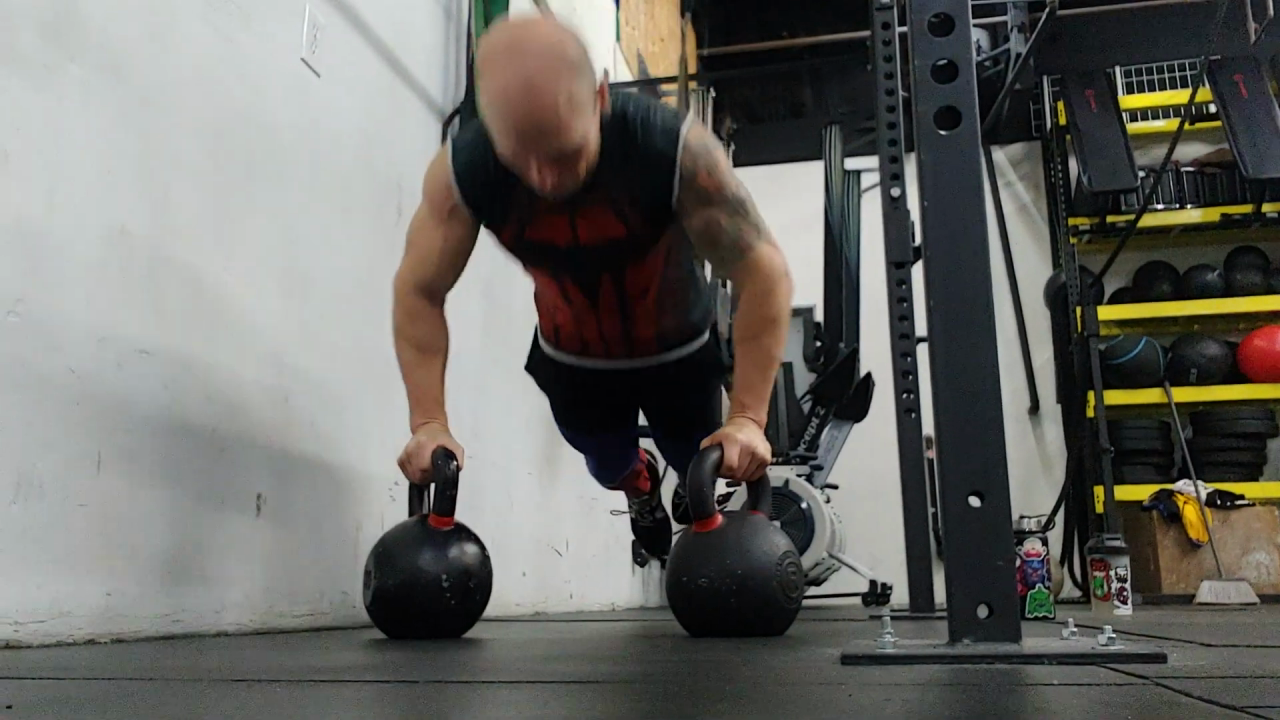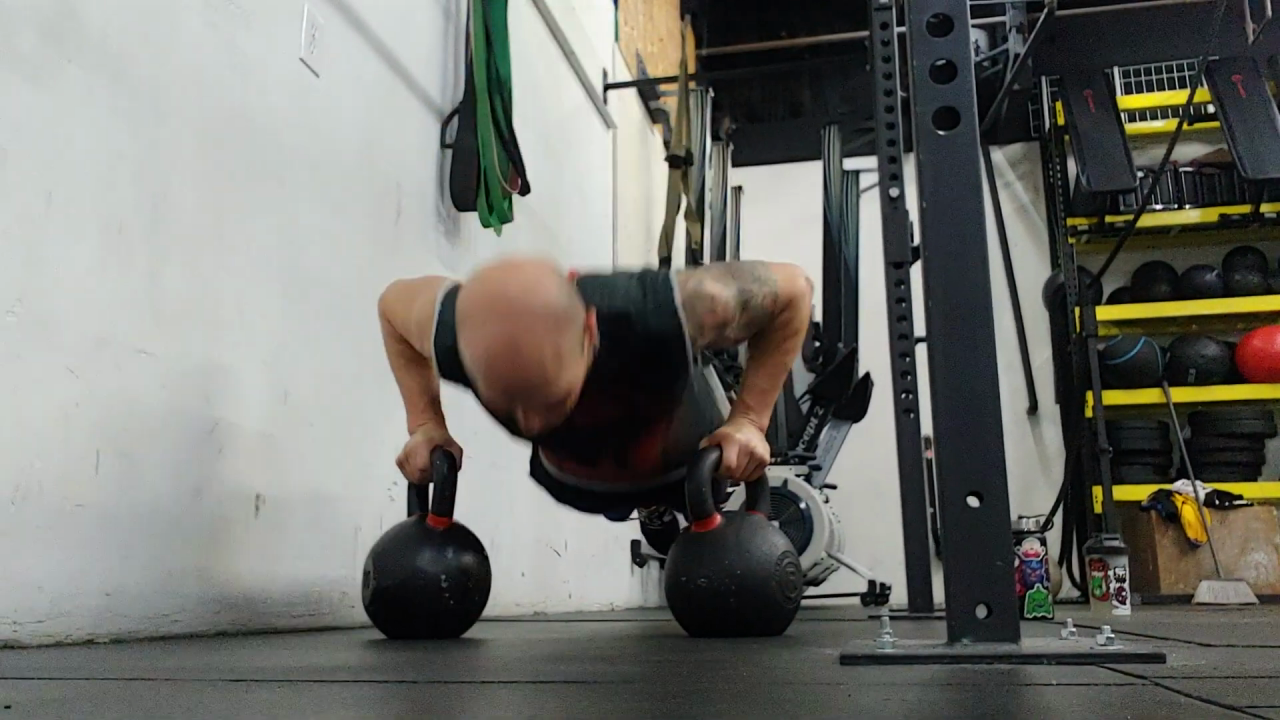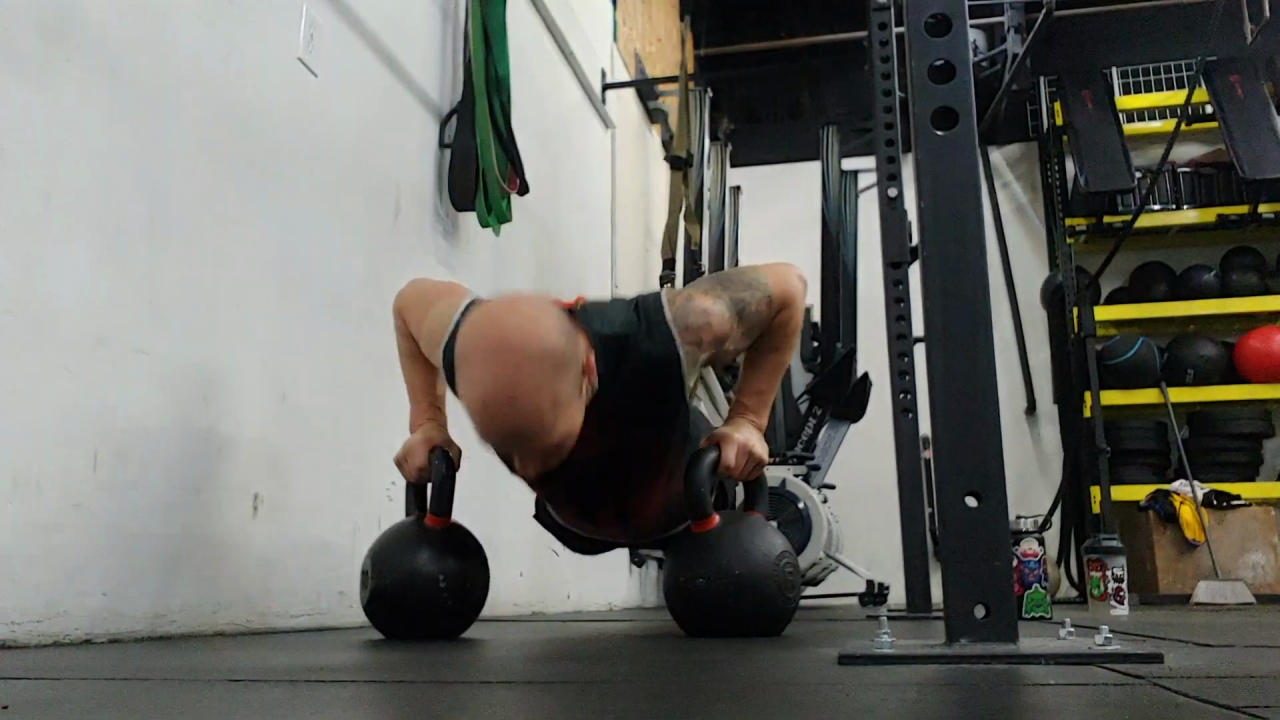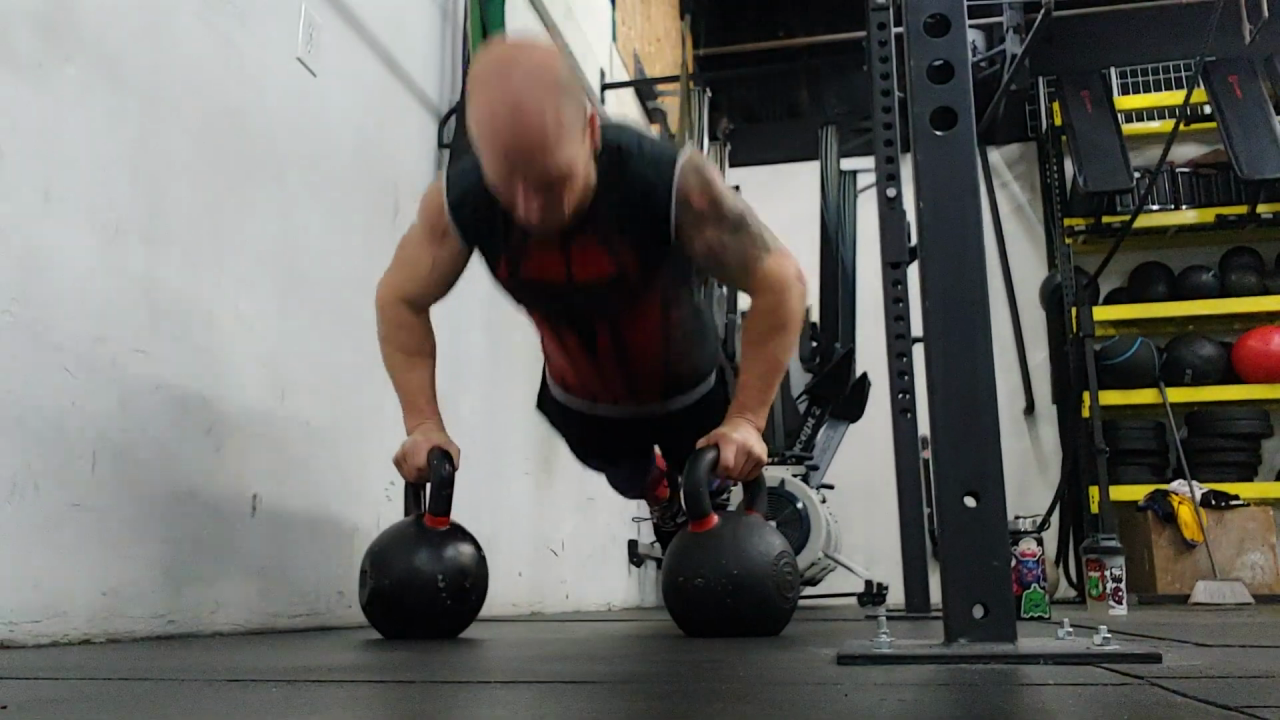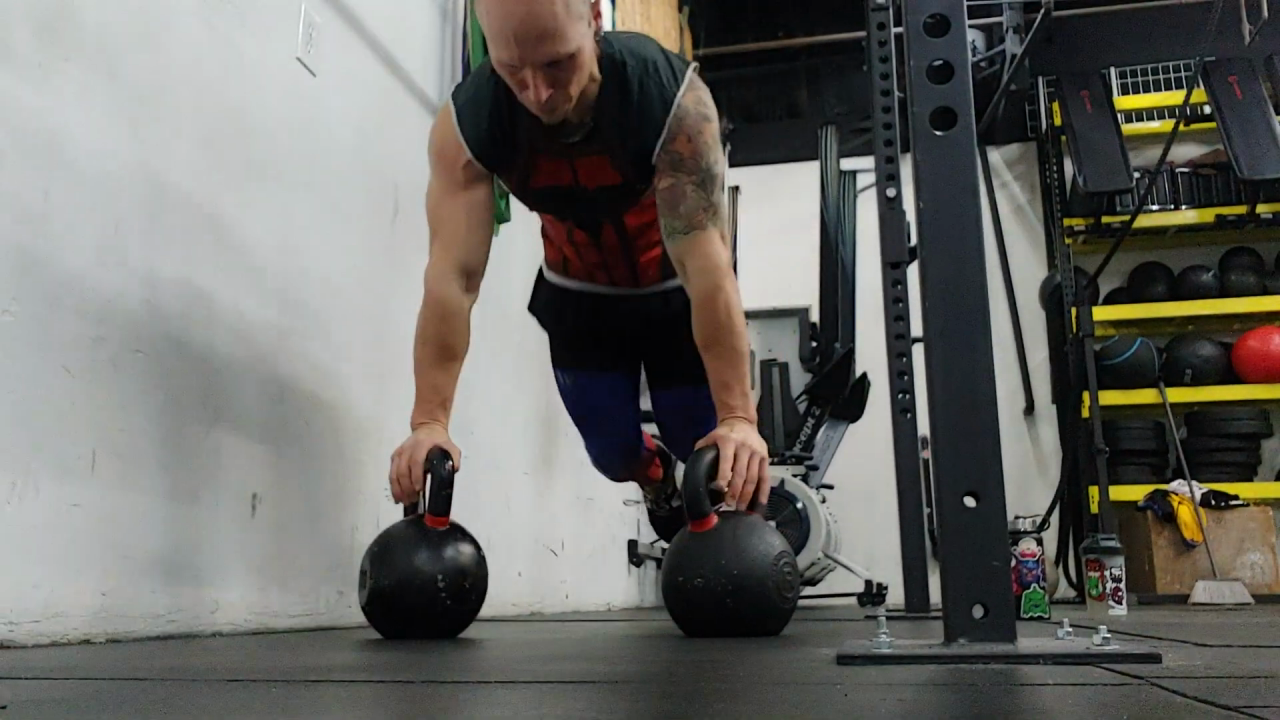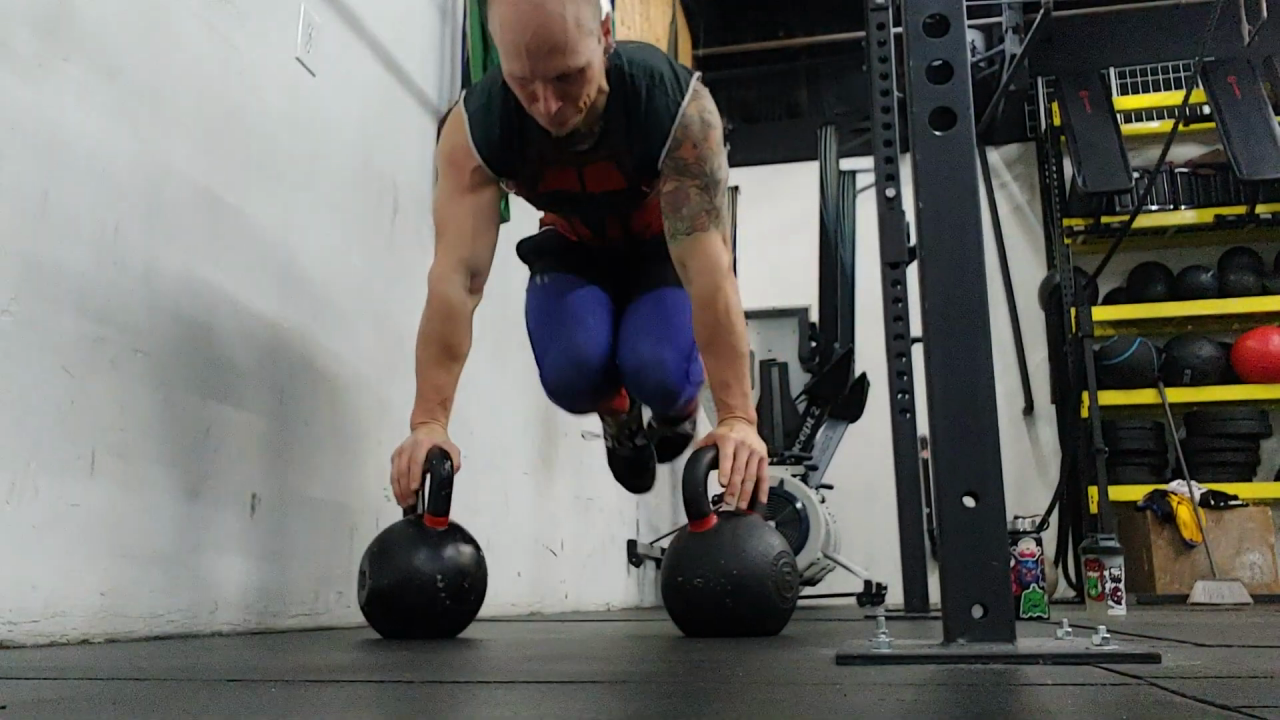
dt=0.3s
person 1, frame 1
left shoulder: (673, 147)
right shoulder: (463, 170)
left elbow: (764, 273)
right elbow: (420, 292)
left wrist: (749, 413)
right wrist: (429, 418)
left hip: (678, 353)
right hip: (572, 362)
right knee: (612, 471)
right ankle: (640, 483)
person 1, frame 2
left shoulder: (669, 316)
right shoulder: (450, 335)
left elbow: (793, 290)
right elbow: (394, 304)
left wrist: (749, 420)
right wrist: (425, 426)
left hip: (684, 462)
right ankle: (650, 503)
person 1, frame 3
left shoulder: (666, 337)
right shoulder: (462, 346)
left elbow: (786, 286)
right elbow: (411, 299)
left wrist: (748, 421)
right wrist: (428, 425)
person 1, frame 4
left shoulder: (670, 181)
right shoulder: (458, 201)
left elbow: (780, 285)
right elbow: (401, 300)
left wrist: (746, 421)
right wrist: (423, 425)
left hip: (687, 395)
right hip: (580, 404)
left knee: (709, 490)
right knee: (629, 482)
right ankle: (659, 494)
person 1, frame 5
left shoulder: (670, 95)
right shoulder: (466, 122)
left elbow: (706, 265)
right elbow: (453, 277)
left wrist: (738, 418)
right wrist: (428, 423)
left hip: (672, 286)
right hip: (579, 293)
left knee: (697, 448)
right knee: (615, 456)
right ankle: (652, 472)
person 1, frame 6
left shoulder: (675, 102)
right shoulder: (476, 125)
left elbow: (706, 266)
right elbow: (458, 276)
left wrist: (737, 418)
right wrist: (428, 423)
left hip: (662, 246)
right hip: (573, 247)
left knee: (658, 369)
right knee: (571, 372)
left ankle: (675, 409)
right ankle: (620, 413)
